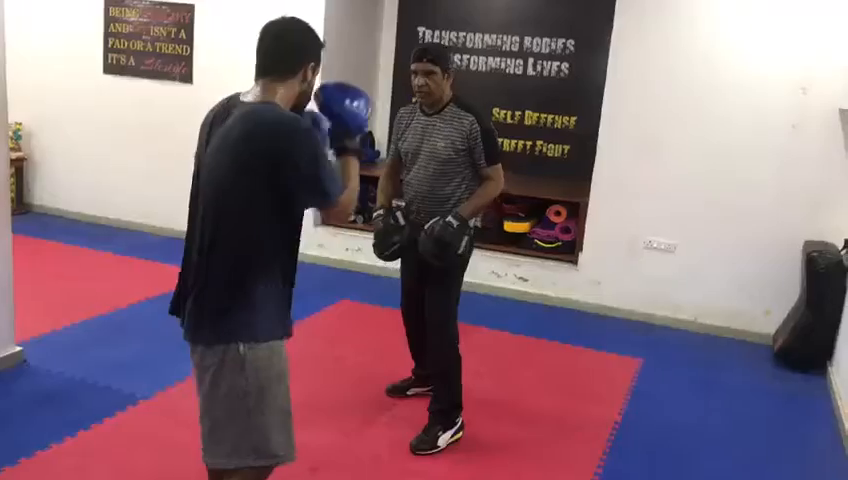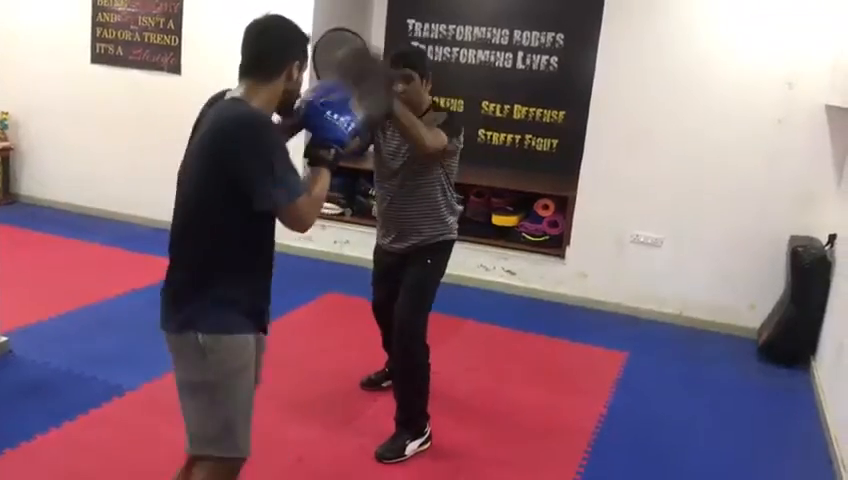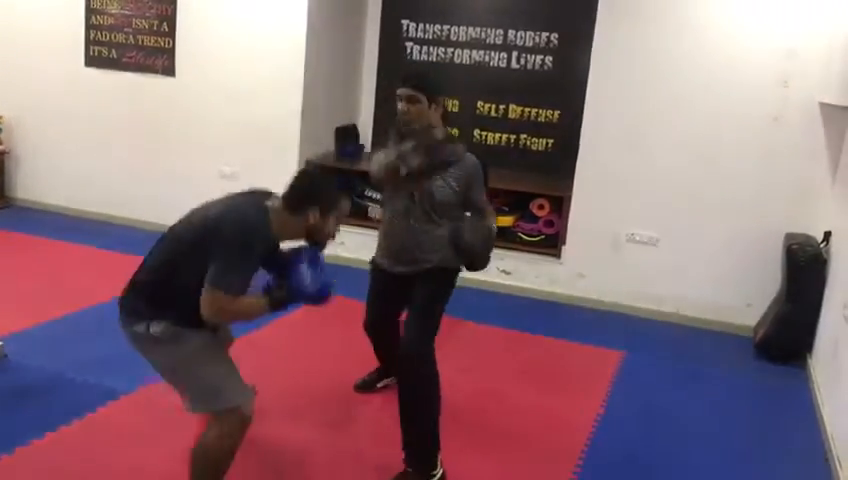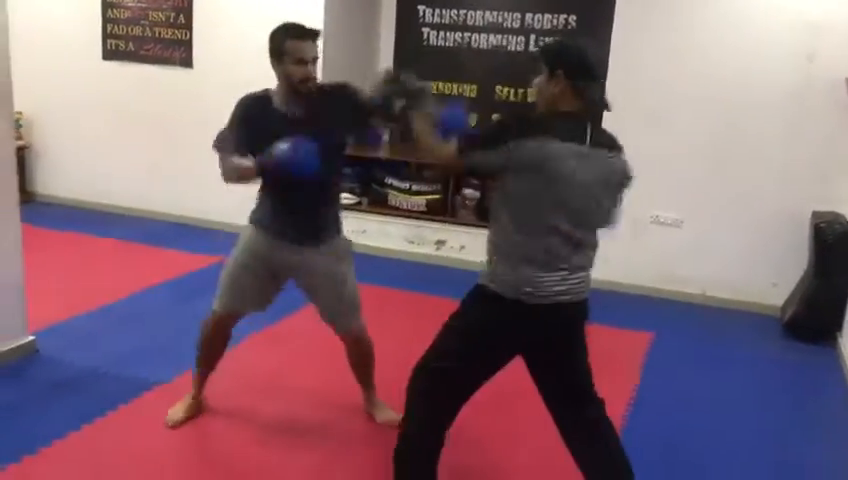
dt=1s
person 1, frame 1
left shoulder: (471, 123)
right shoulder: (404, 117)
left elbow: (494, 181)
right elbow: (392, 170)
left wrist: (457, 218)
right wrist: (382, 209)
left hip: (449, 236)
right hip: (413, 232)
left knee: (441, 319)
right knee: (412, 310)
left ankle: (448, 418)
right ankle: (425, 375)
person 1, frame 2
left shoulder: (445, 123)
right shoulder: (380, 117)
left elbow: (427, 145)
left wrist: (392, 106)
left hip: (431, 241)
right hip: (389, 237)
left knee: (409, 323)
right knee: (383, 308)
left ankle: (415, 427)
right ankle: (396, 368)
person 1, frame 3
left shoulder: (464, 162)
right shoulder: (398, 140)
left elbow: (482, 212)
right elbow: (378, 170)
right wrist: (409, 162)
left hip: (435, 270)
right hip: (389, 262)
left knee: (416, 352)
right knee: (377, 324)
right ankle: (390, 369)
person 1, frame 4
left shoulder: (524, 134)
right shoulder: (613, 157)
left elbow: (441, 155)
left wrist: (415, 109)
left hip: (507, 299)
right hip: (568, 303)
left knee: (431, 389)
right knee: (580, 408)
person 2, frame 1
left shoulder: (223, 113)
right shoulder: (290, 131)
right elbow: (341, 208)
right wrist: (348, 150)
left hip: (207, 304)
right hip: (243, 318)
left knee: (224, 432)
person 2, frame 2
left shoulder: (222, 108)
right shoulder: (251, 129)
right elbow: (301, 215)
right wrist: (323, 158)
left hip: (214, 300)
right hip: (211, 313)
person 2, frame 3
left shoulder: (265, 207)
right shoulder: (247, 230)
right elbow: (216, 311)
left wrist: (288, 269)
right wrist: (278, 297)
left hip: (178, 299)
right hip: (156, 317)
left knee: (220, 343)
right knee: (234, 412)
person 2, frame 4
left shoulder: (336, 99)
right shoulder: (254, 108)
right elbow: (229, 168)
right wrist: (264, 164)
left hip: (321, 237)
right hip: (268, 233)
left knee: (353, 330)
right knee: (221, 316)
left ankle: (371, 399)
right ankle: (195, 394)
